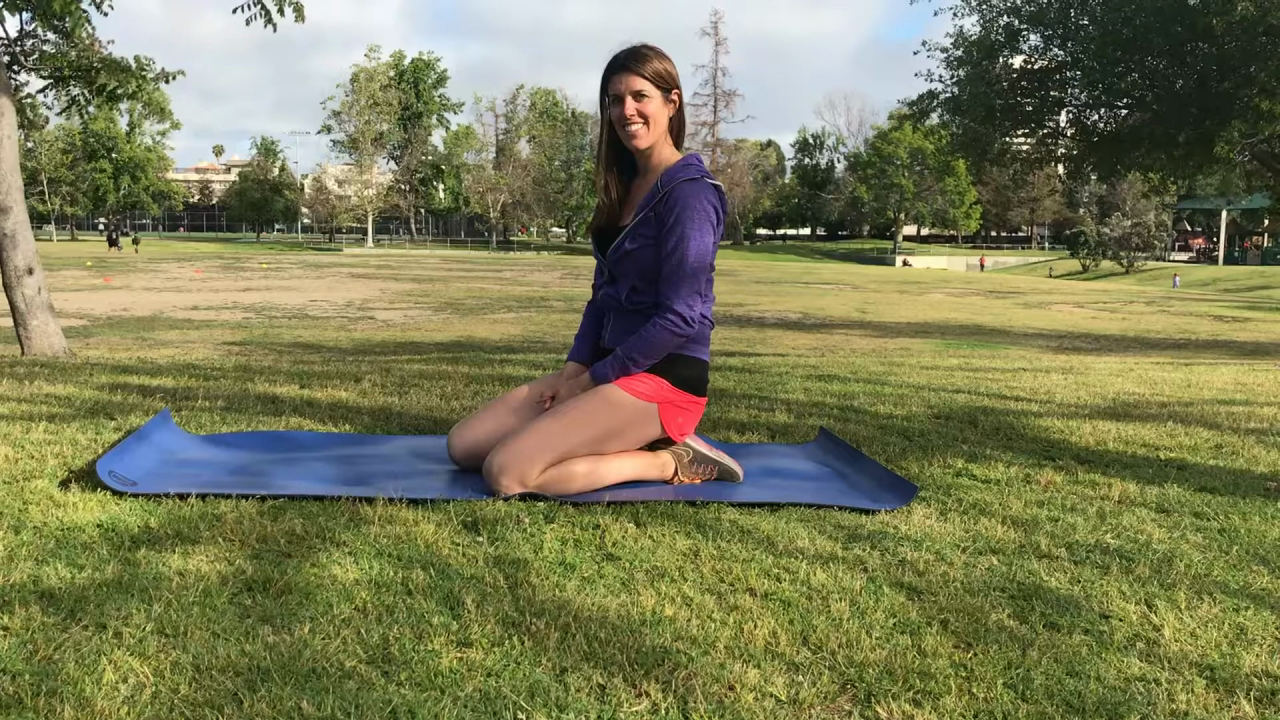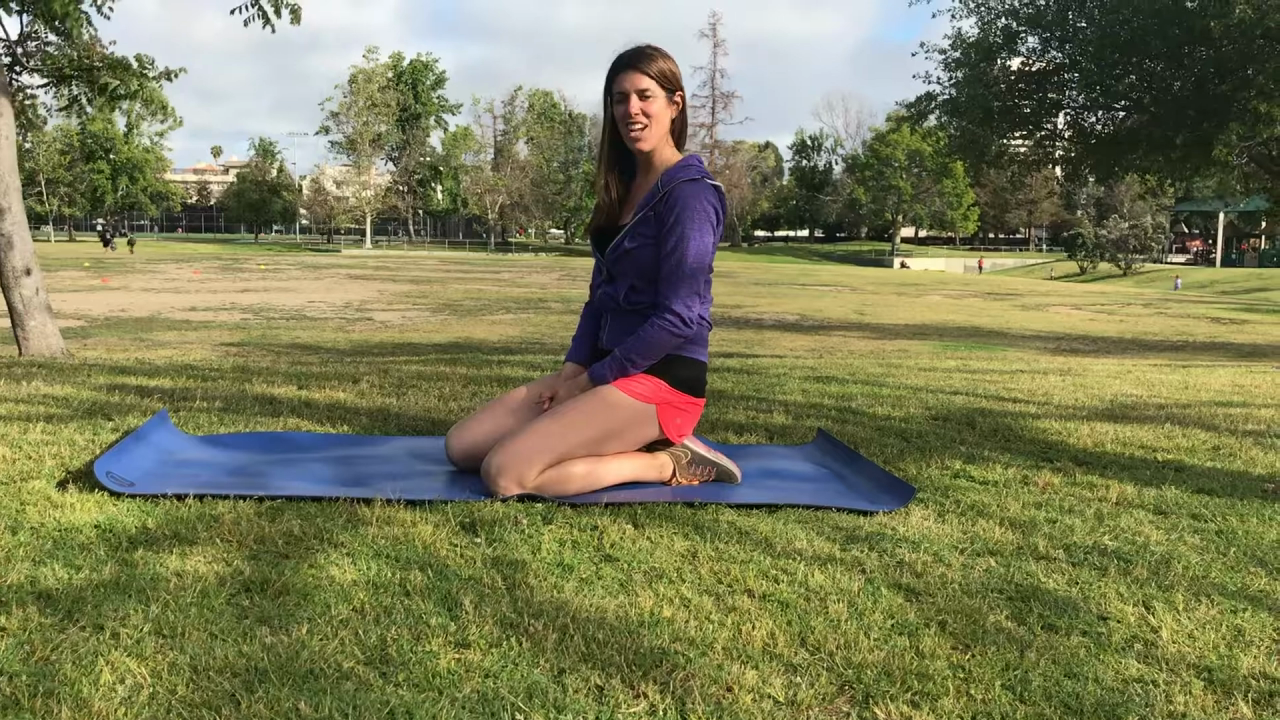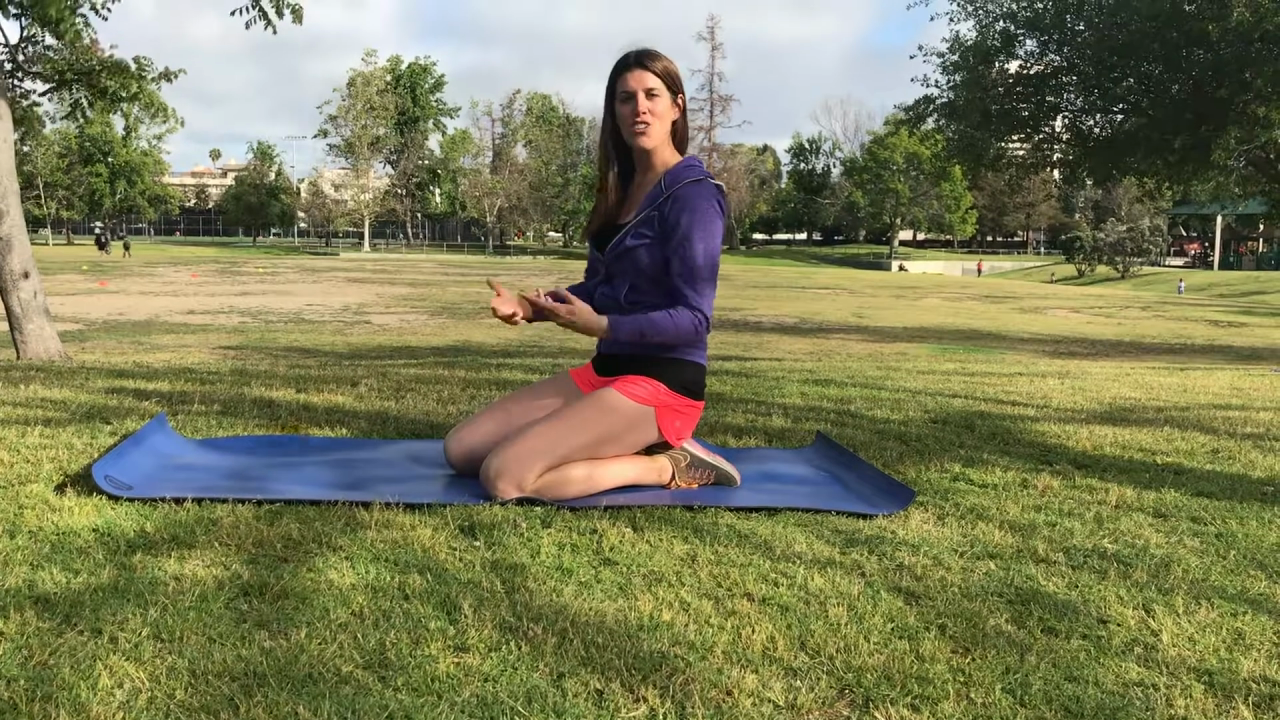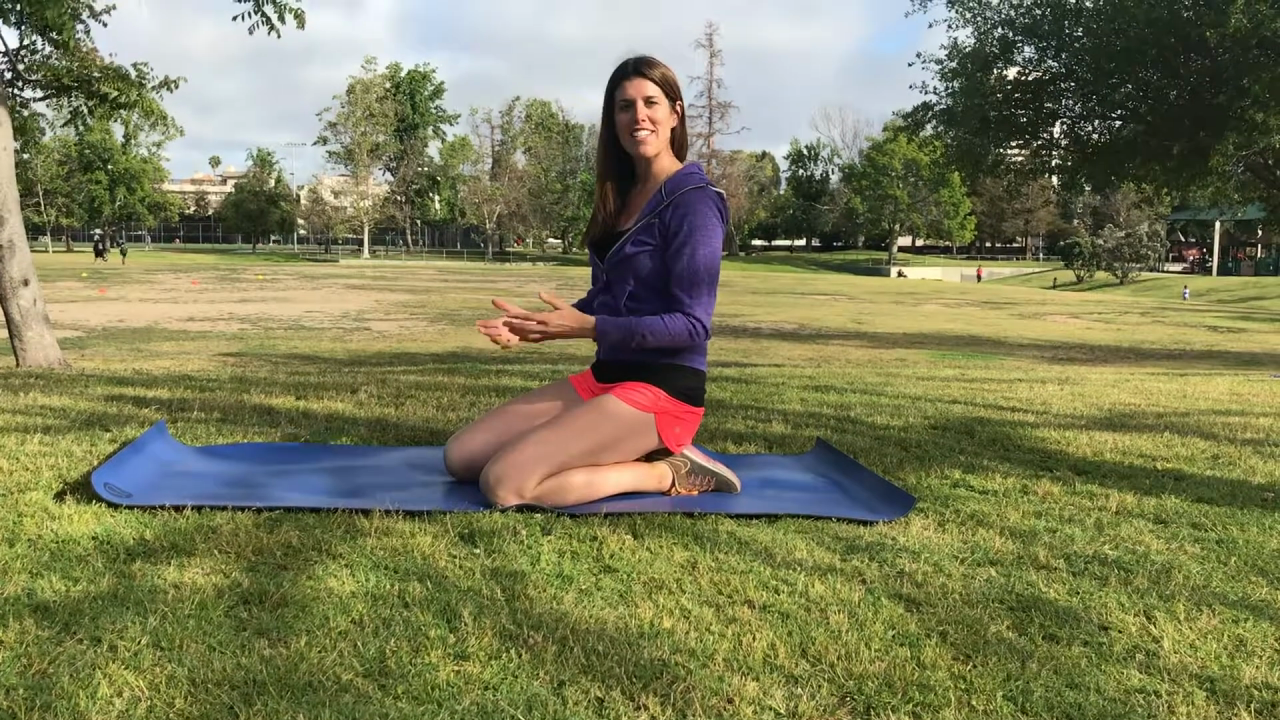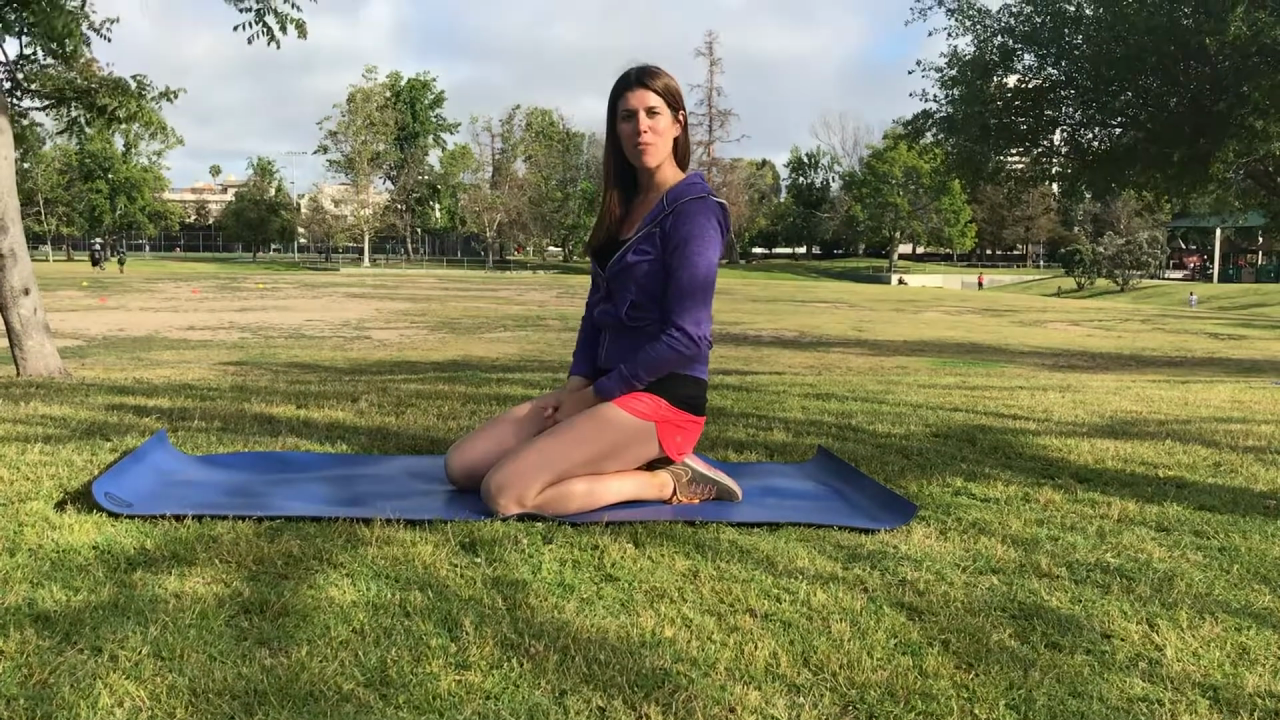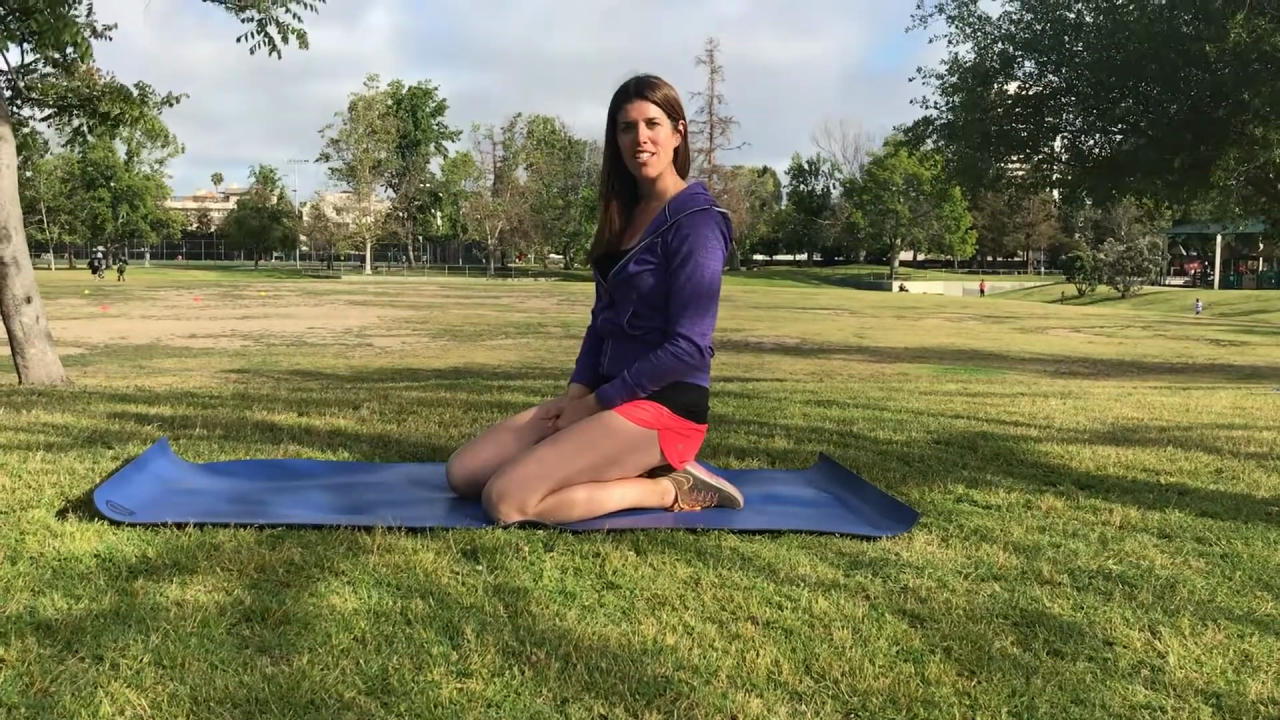
dt=0.3s
person 1, frame 1
left shoulder: (688, 193)
right shoulder: (623, 187)
left elbow: (680, 318)
left wrist: (592, 381)
right wrist: (574, 368)
left hip: (666, 378)
right hip: (610, 367)
left knee: (506, 472)
right knee: (463, 444)
left ankle: (670, 462)
right ankle: (642, 442)
person 1, frame 2
left shoulder: (689, 193)
right shoulder: (623, 187)
left elbow: (680, 318)
left wrist: (590, 382)
right wrist: (573, 369)
left hip: (663, 379)
right hip: (610, 368)
left knee: (504, 473)
right knee: (462, 446)
left ankle: (668, 462)
right ankle: (642, 444)
person 1, frame 3
left shoulder: (692, 194)
right shoulder: (620, 188)
left elbow: (694, 317)
left wrist: (602, 328)
right wrist: (529, 304)
left hip: (663, 382)
right hip: (607, 369)
left knee: (503, 476)
right knee: (460, 448)
left ankle: (667, 466)
right ankle: (638, 447)
person 1, frame 4
left shoulder: (692, 202)
right shoulder: (619, 195)
left elbow: (691, 323)
left wrist: (588, 327)
right wrist: (534, 323)
left hip: (662, 389)
right hip: (606, 376)
left knee: (503, 484)
right knee: (460, 456)
left ankle: (668, 473)
right ankle: (640, 453)
person 1, frame 5
left shoulder: (693, 211)
right shoulder: (622, 204)
left elbow: (685, 337)
left wrist: (595, 394)
right wrist: (576, 383)
left hip: (662, 397)
right hip: (605, 386)
left knee: (505, 493)
right knee: (461, 465)
left ankle: (668, 482)
right ankle: (641, 463)
person 1, frame 6
left shoulder: (696, 222)
right shoulder: (623, 214)
left elbow: (688, 346)
left wrist: (595, 402)
right wrist: (576, 391)
left hip: (664, 406)
right hip: (609, 393)
left knee: (506, 499)
right knee: (462, 472)
left ankle: (669, 488)
right ankle: (641, 469)
